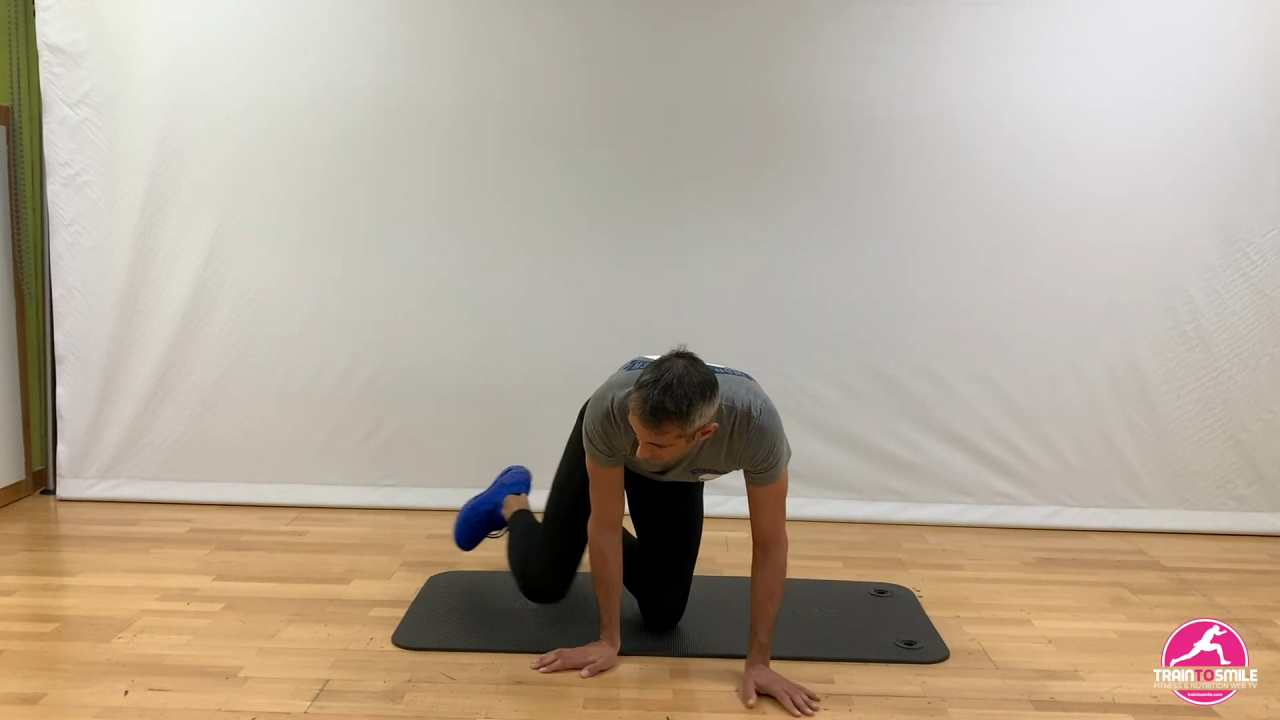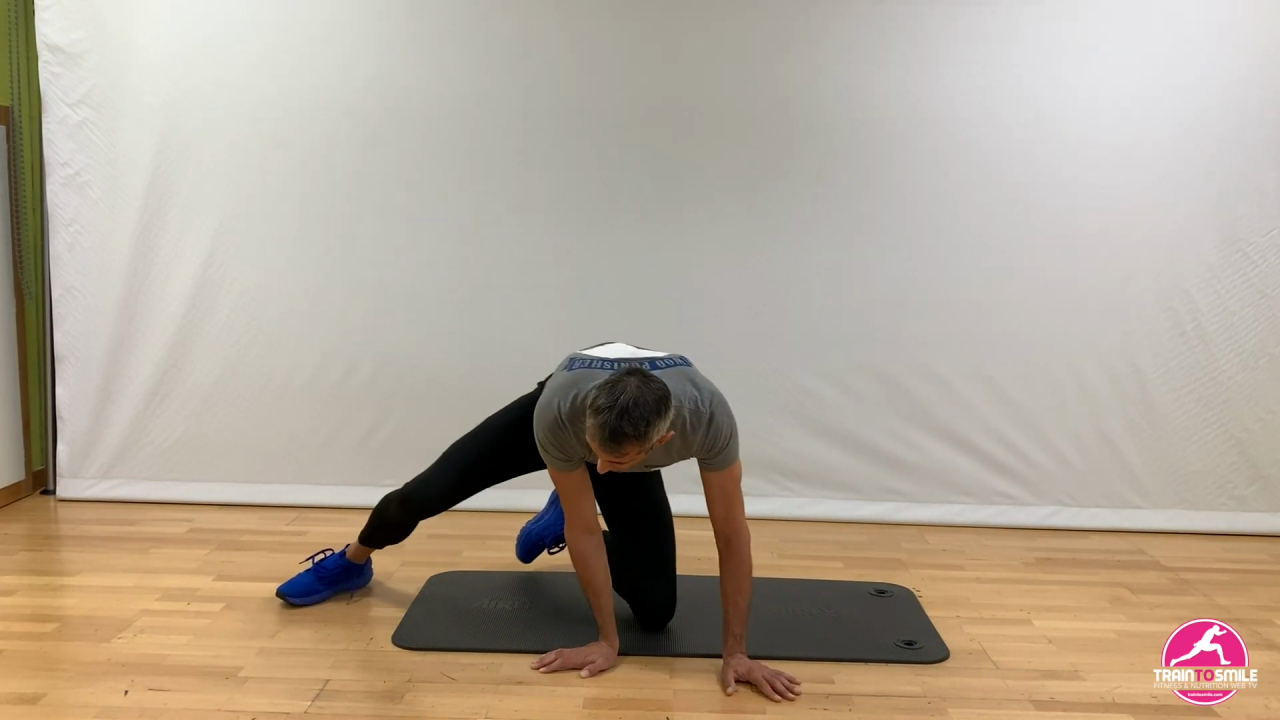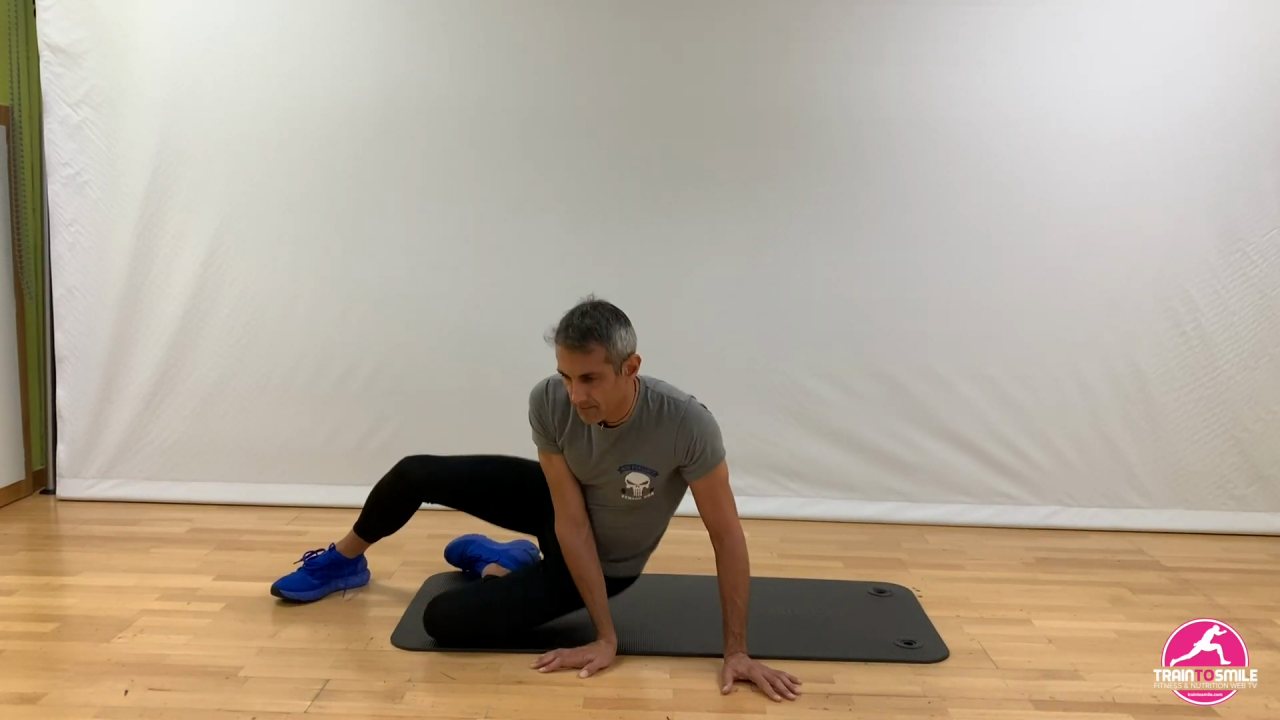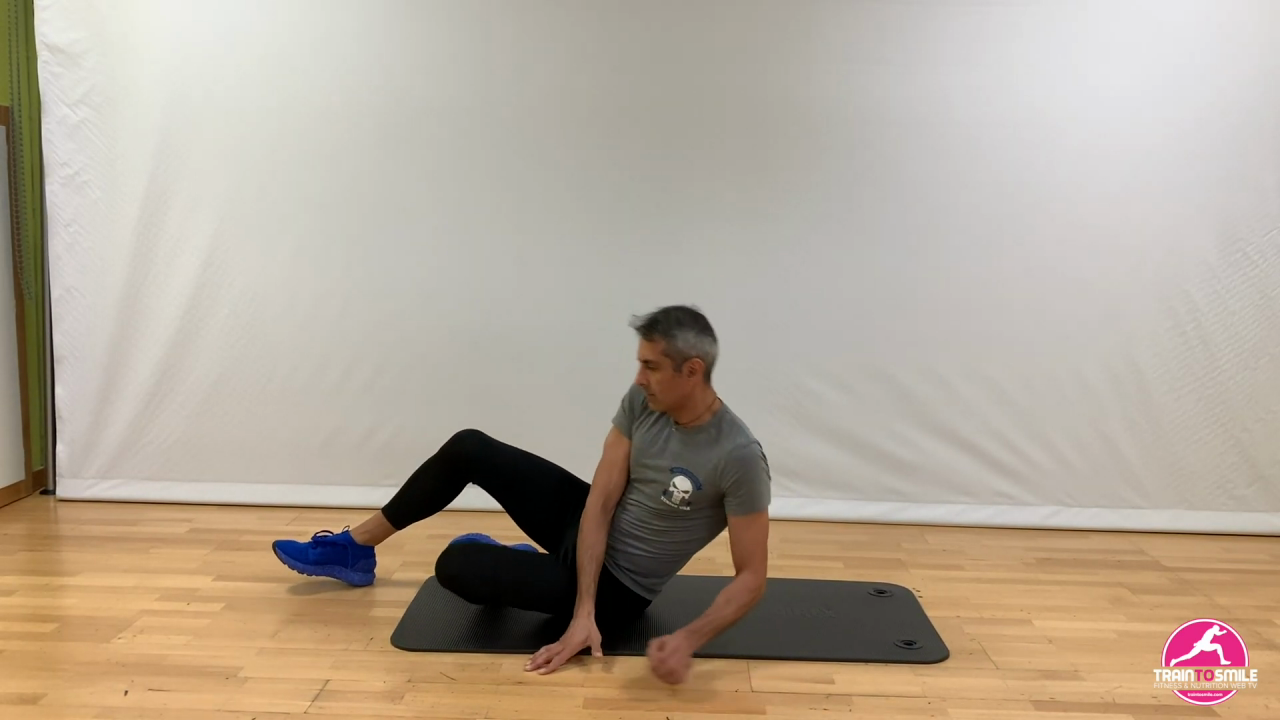
dt=0.5s
person 1, frame 1
left shoulder: (757, 424)
right shoulder: (609, 409)
left elbow: (770, 545)
right elbow: (598, 525)
left wrist: (757, 662)
right wrist: (607, 641)
left hip: (674, 474)
right hip: (604, 443)
left knee: (663, 612)
right knee: (542, 582)
right ankle: (511, 505)
person 1, frame 2
left shoulder: (706, 414)
right shoulder: (558, 412)
left elbow: (731, 536)
right elbow: (584, 530)
left wrist: (736, 653)
right wrist: (607, 641)
left hip: (637, 471)
right hip: (565, 411)
left knee: (657, 610)
right knee: (421, 496)
left ankle: (561, 521)
right ankle: (350, 562)
person 1, frame 3
left shoulder: (686, 424)
right shoulder: (549, 401)
left elbow: (728, 538)
right elbow: (569, 523)
left wrist: (736, 651)
right wrist: (604, 638)
left hip: (606, 563)
right hip: (562, 510)
right knee: (415, 475)
left ankle: (501, 567)
right ankle: (342, 561)
person 1, frame 4
left shoulder: (739, 457)
right shoulder: (641, 401)
left elbow: (751, 575)
right elbow: (601, 501)
left wrist: (690, 640)
right wrist: (581, 611)
left hip: (618, 582)
right hip: (585, 522)
left knee: (455, 568)
right knee: (468, 448)
left ankle: (510, 558)
right ankle: (354, 549)
